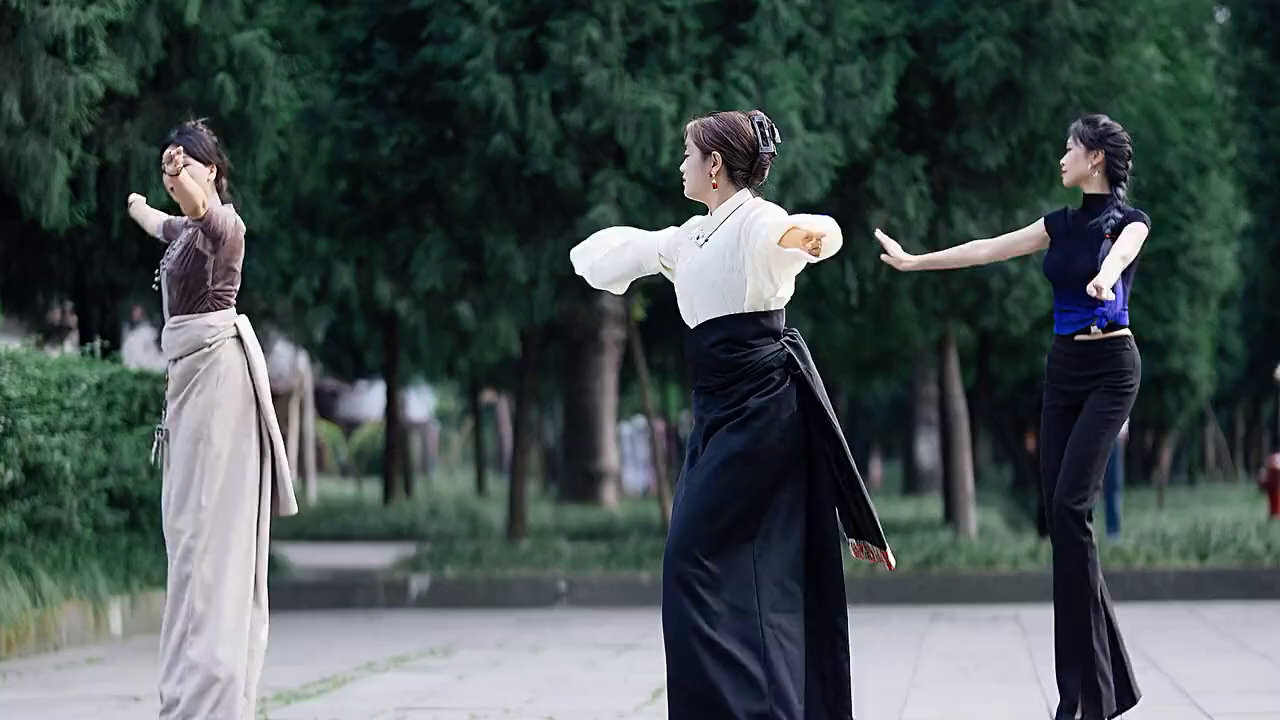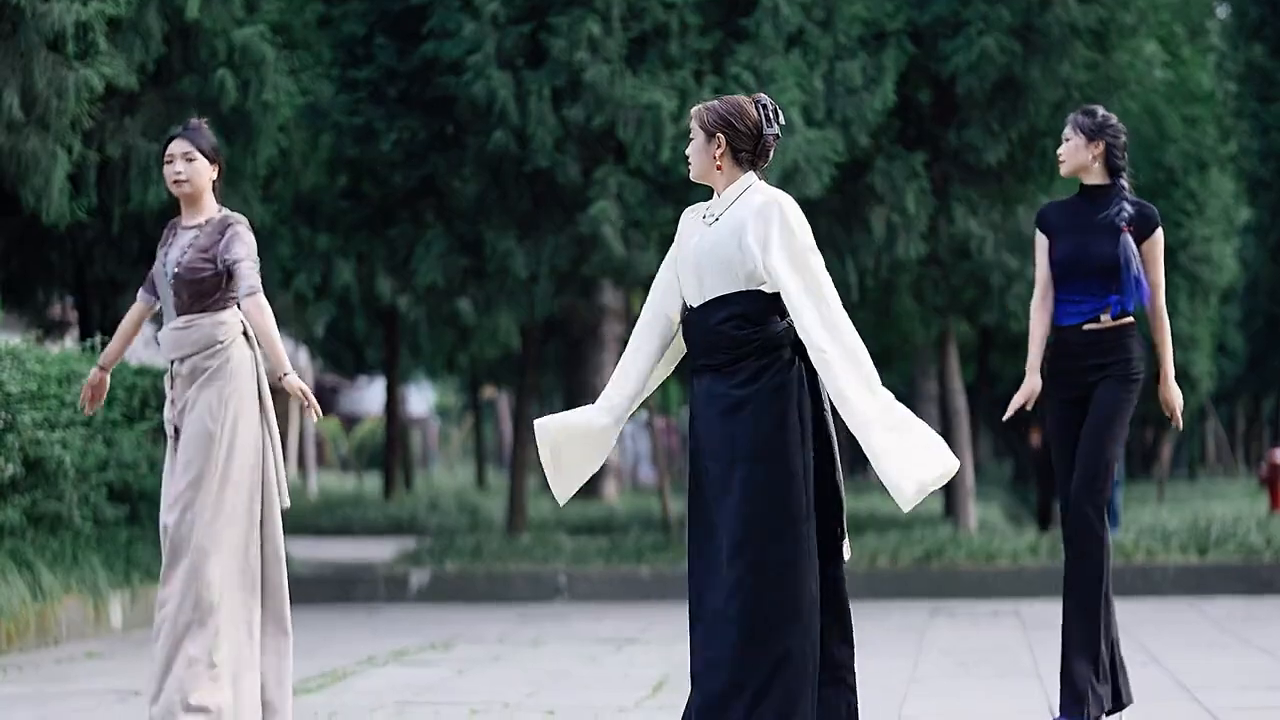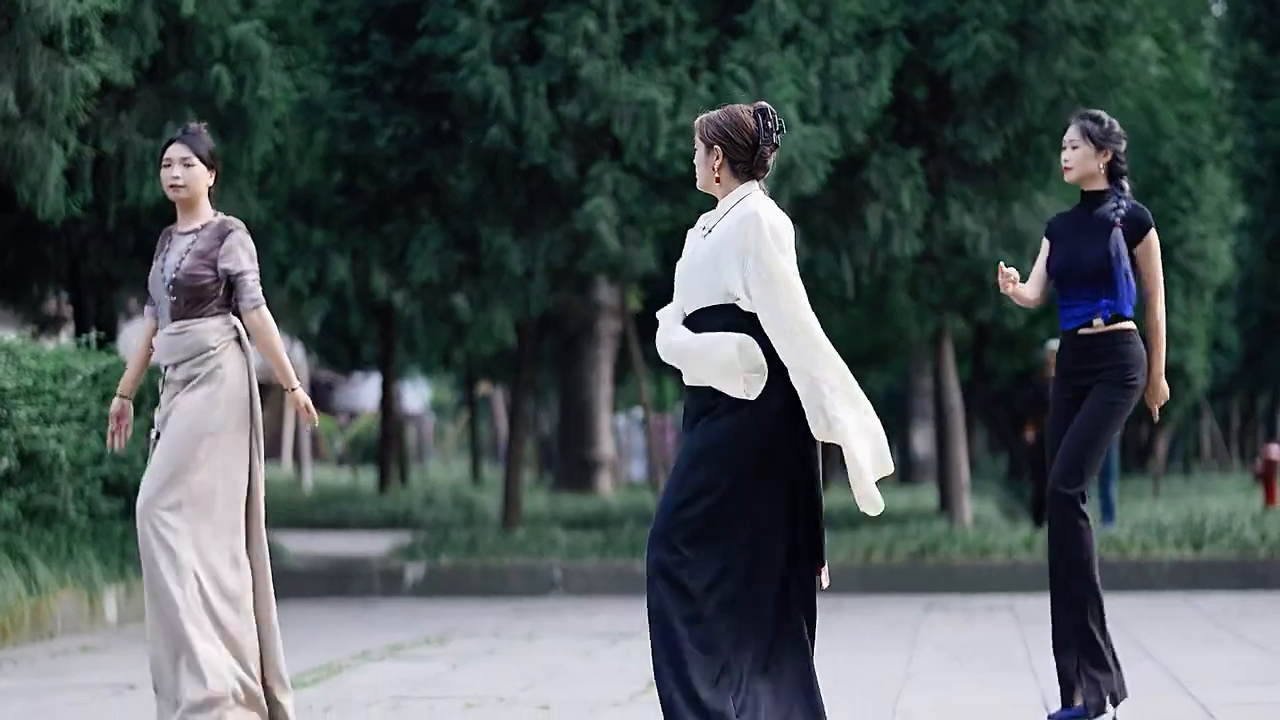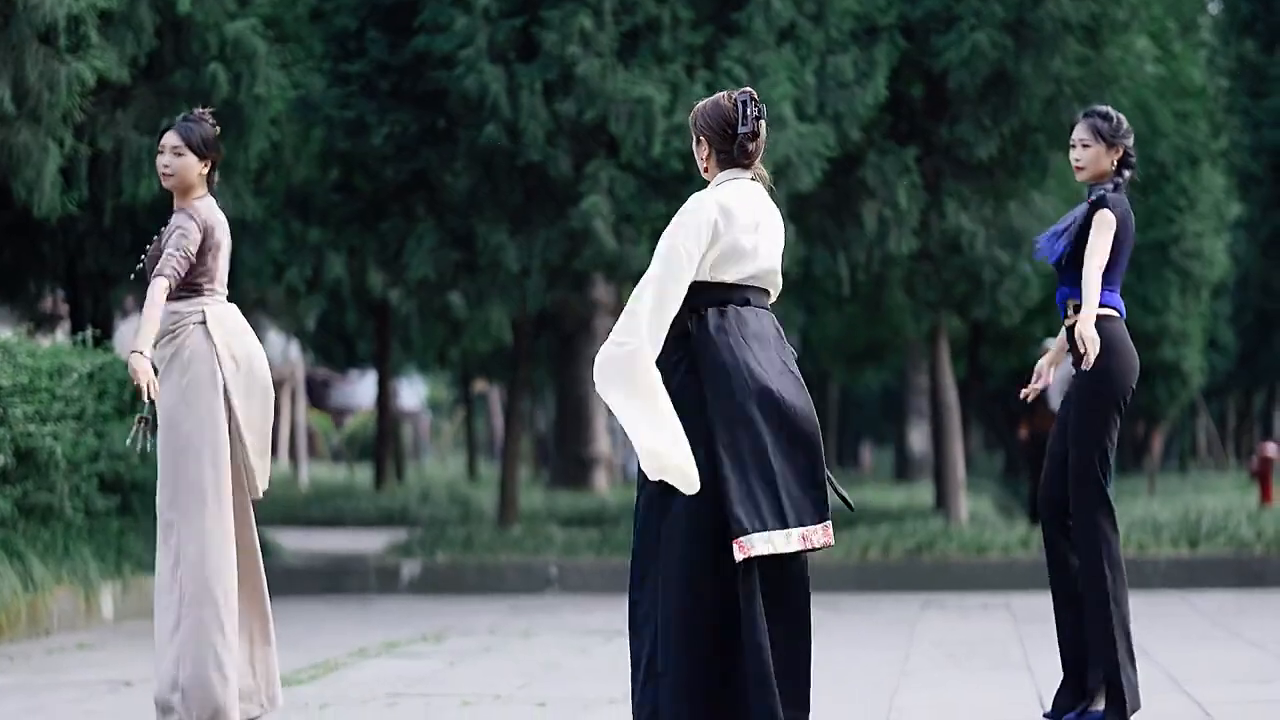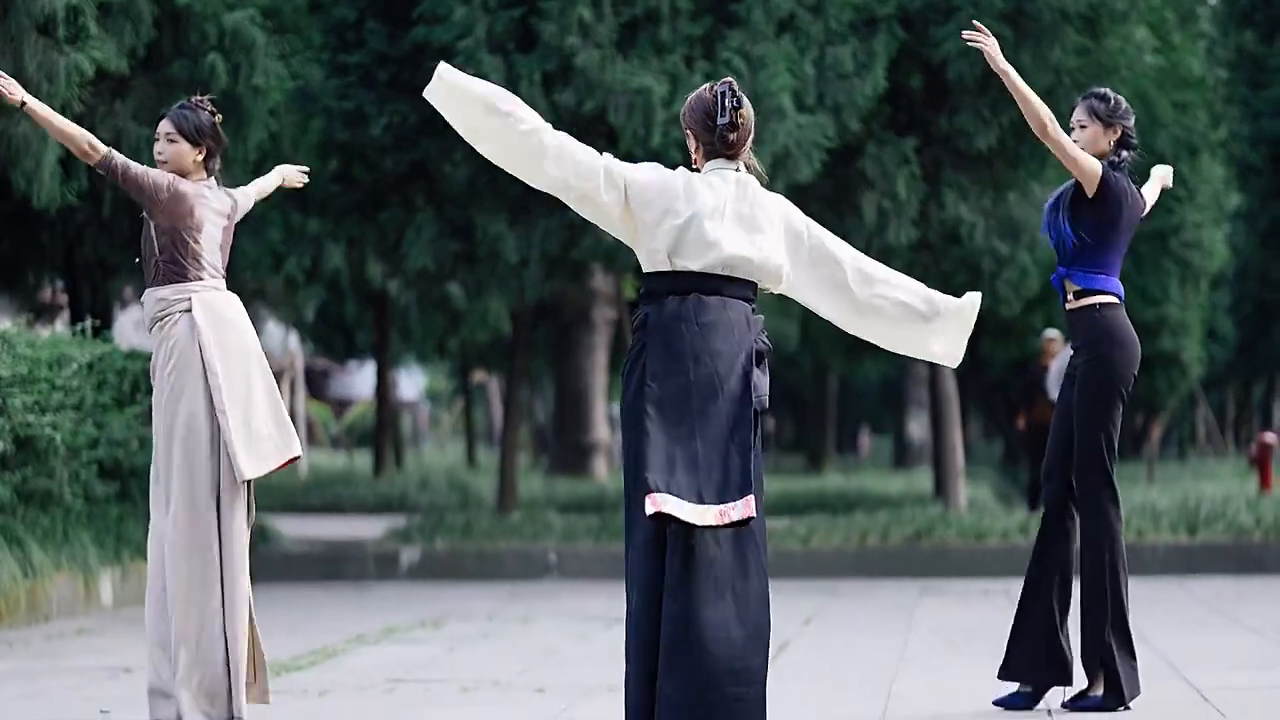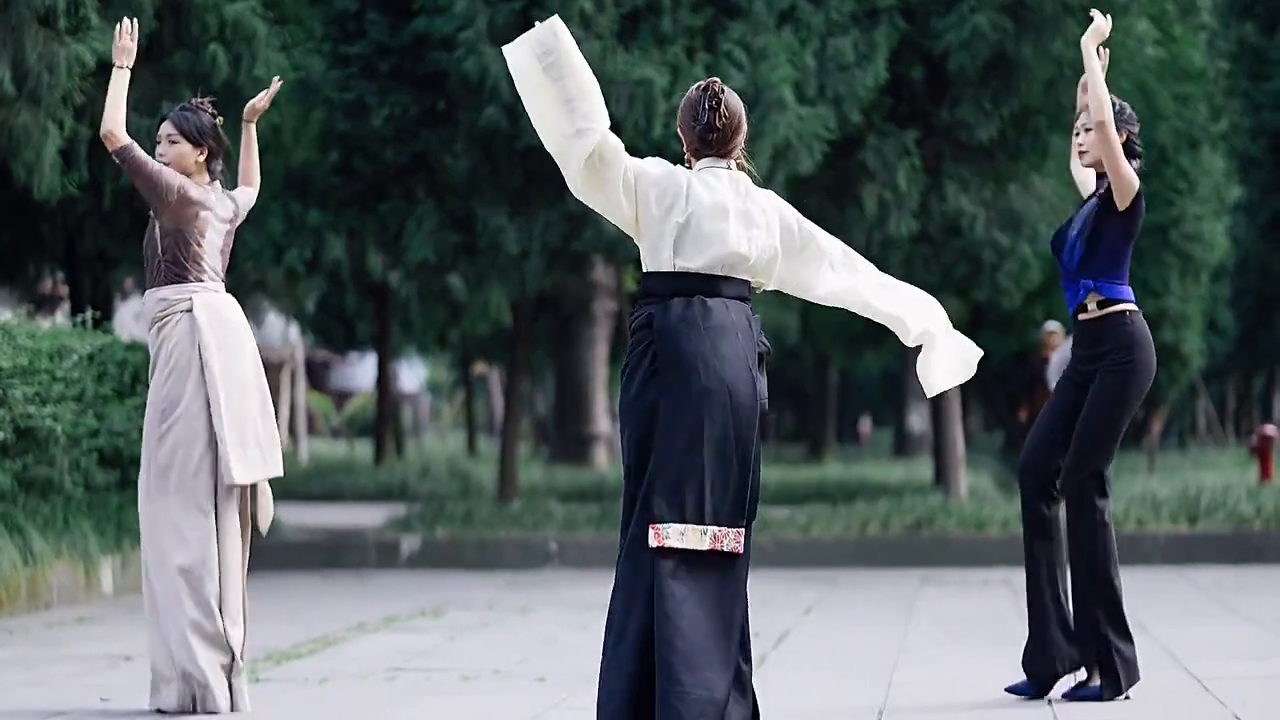
dt=0.3s
person 1, frame 1
left shoulder: (757, 225)
right shoulder: (699, 234)
left elbow: (797, 232)
right elbow: (645, 249)
left wrist: (806, 238)
right wrist: (601, 250)
left hip: (761, 409)
right hip: (723, 412)
left knee: (694, 562)
right knee: (758, 568)
person 1, frame 2
left shoulder: (773, 209)
right shoulder: (695, 224)
left elbow: (816, 306)
right elbow: (662, 319)
left wrist: (865, 405)
right wrist: (609, 411)
left hip: (768, 388)
right hip: (717, 396)
left knee: (758, 553)
right knee: (723, 552)
person 1, frame 3
left shoulder: (757, 223)
right shoulder: (705, 231)
left elbow: (792, 323)
right elbow: (677, 315)
left wrist: (835, 414)
right wrist: (694, 349)
left hip: (752, 402)
right hip: (728, 398)
left knee: (681, 549)
right knee: (753, 556)
person 1, frame 4
left shoulder: (708, 206)
right shoulder: (765, 209)
left elbow: (661, 287)
left wrist: (624, 364)
left hip: (715, 368)
right hip: (760, 366)
left knee: (695, 545)
right knee: (758, 550)
person 1, frame 5
left shoulder: (661, 189)
right shoulder: (775, 212)
left elbow: (564, 159)
right elbow: (857, 280)
left wrist: (468, 95)
right wrist: (945, 315)
left hip: (667, 361)
right hip: (737, 362)
left knee: (659, 537)
right knee: (719, 536)
person 1, frame 6
left shoulder: (662, 186)
right shoulder: (767, 209)
left elbow: (586, 146)
right elbow: (848, 271)
left wrist: (552, 44)
right wrist: (924, 324)
left hip: (670, 358)
right hip: (734, 363)
left knee: (665, 535)
right knee: (709, 539)
person 2, frame 1
left shoulder: (1131, 220)
right shoulder: (1061, 220)
left elbow: (1123, 257)
right elbow: (992, 248)
left wrist: (1107, 277)
right wrist: (917, 260)
left hip: (1108, 373)
right hip: (1061, 373)
left knee: (1070, 504)
right knee: (1061, 514)
person 2, frame 2
left shoulder: (1138, 215)
right shoulder: (1052, 216)
left elbow: (1155, 298)
right elbow: (1042, 296)
left wrist: (1168, 377)
right wrist: (1033, 371)
left hip: (1115, 362)
right hip: (1064, 365)
left knee: (1088, 502)
right knee: (1072, 506)
person 2, frame 3
left shoulder: (1134, 217)
right shoulder: (1060, 225)
left elbow: (1153, 298)
right elbow: (1037, 291)
left wrist: (1155, 374)
right wrist: (1013, 290)
left hip: (1114, 365)
right hip: (1070, 367)
left knee: (1064, 491)
right knee: (1065, 497)
person 2, frame 4
left shoulder: (1105, 204)
right shoulder: (1101, 209)
left elbow: (1092, 270)
left wrist: (1085, 323)
right wrist: (1054, 351)
left hip: (1102, 355)
right hip: (1094, 357)
left knee: (1086, 501)
right knee: (1056, 498)
person 2, frame 5
left shoulder: (1101, 180)
right shoulder: (1122, 186)
left elbow: (1045, 128)
right elbow: (1146, 198)
left wrist: (1003, 70)
right wrist: (1160, 178)
left hip: (1102, 340)
right hip: (1097, 341)
left knee: (1091, 490)
right knee: (1060, 489)
left ankle: (1111, 673)
right ankle: (1039, 662)
person 2, frame 6
left shoulder: (1125, 193)
right shoulder: (1097, 195)
left elbow: (1106, 120)
right elbow: (1080, 161)
left wrist: (1091, 48)
right wrist: (1092, 71)
left hip: (1120, 349)
right hip: (1089, 351)
left knee: (1083, 485)
right knee: (1036, 472)
left ankle: (1109, 662)
right ankle: (1056, 650)
person 3, frame 1
left shoulder: (222, 220)
right shoulder: (189, 229)
left elbow: (210, 214)
right elbow: (166, 228)
left wrist: (193, 181)
right wrist: (139, 207)
left hip: (218, 377)
right hip: (195, 381)
left knee: (206, 524)
right knee: (204, 525)
person 3, frame 2
left shoulder: (232, 229)
right shoulder: (173, 233)
left elbow: (252, 297)
right elbow: (146, 298)
left wrist: (285, 369)
right wrist: (104, 364)
left hip: (223, 374)
right hip: (186, 378)
left knee: (206, 518)
right knee: (196, 519)
person 3, frame 3
left shoulder: (230, 234)
right shoulder: (167, 240)
left elbow: (255, 310)
right elbow: (156, 320)
left wrist: (290, 383)
right wrist: (125, 393)
left hip: (214, 381)
right hip: (182, 385)
left knee: (168, 511)
right knee: (208, 524)
person 3, frame 4
left shoulder: (191, 218)
right shoulder: (201, 215)
left elbow: (161, 282)
left wrist: (137, 350)
right wrist: (154, 355)
left hip: (202, 355)
right hip: (207, 352)
left knee: (198, 510)
right knee: (214, 512)
person 3, frame 5
left shoulder: (172, 196)
right shoulder: (222, 198)
left elbow: (95, 152)
right elbow: (250, 193)
right wrist: (280, 175)
left hip: (190, 339)
right hip: (222, 331)
left knee: (194, 499)
right knee: (210, 498)
person 3, frame 6
left shoulder: (176, 193)
right shoulder: (225, 204)
left elbow: (111, 134)
right elbow: (251, 185)
left wrist: (122, 65)
right wrist: (253, 119)
left hip: (189, 339)
right hip: (219, 334)
left knee: (189, 496)
right knee: (208, 493)
right ankle: (210, 658)
